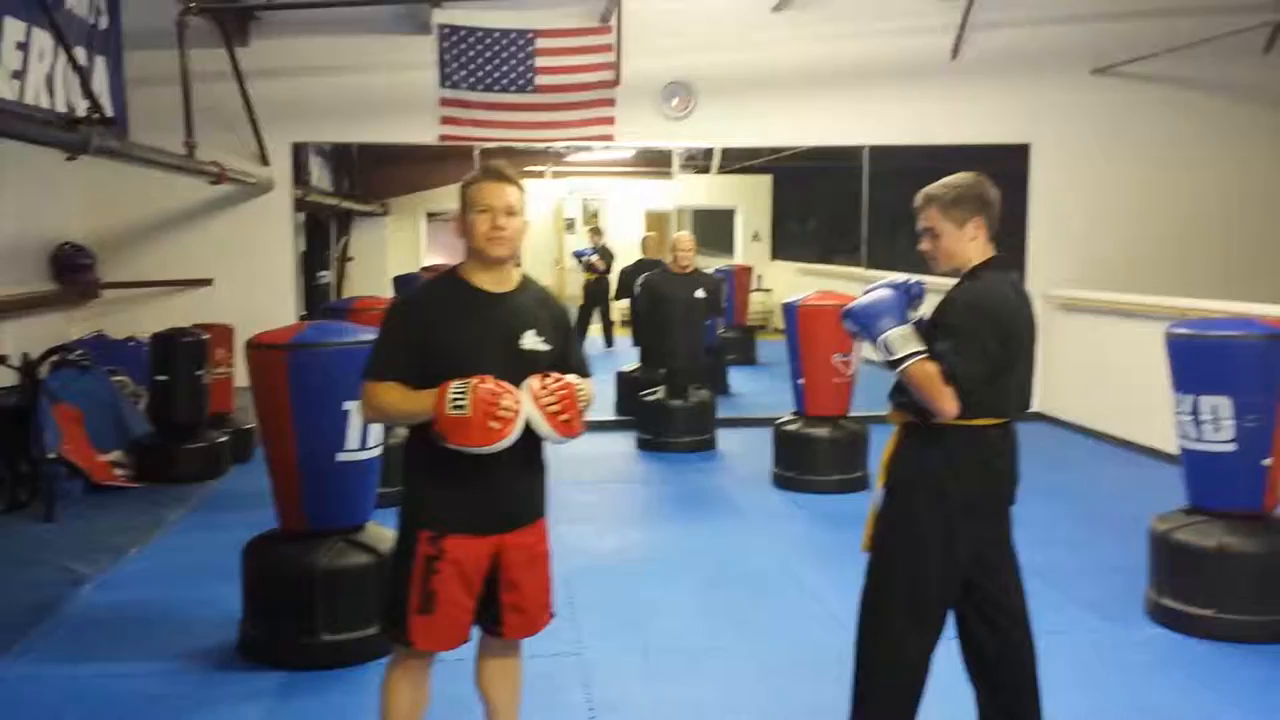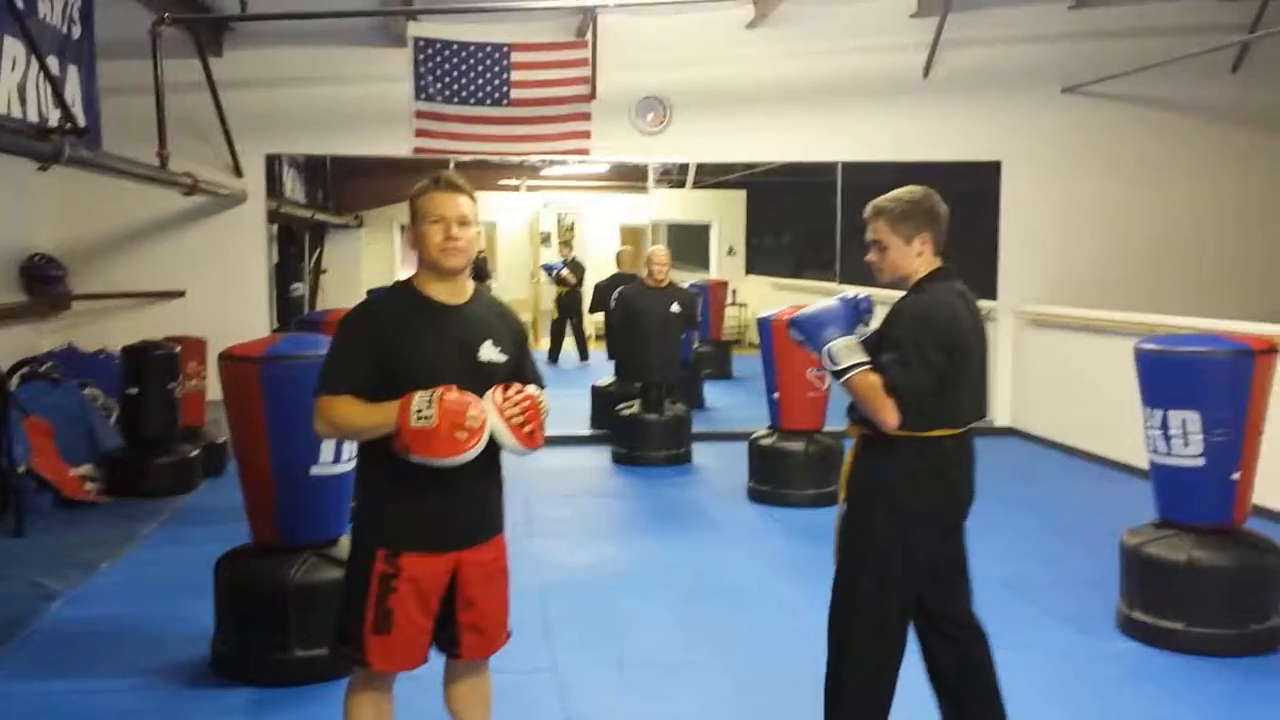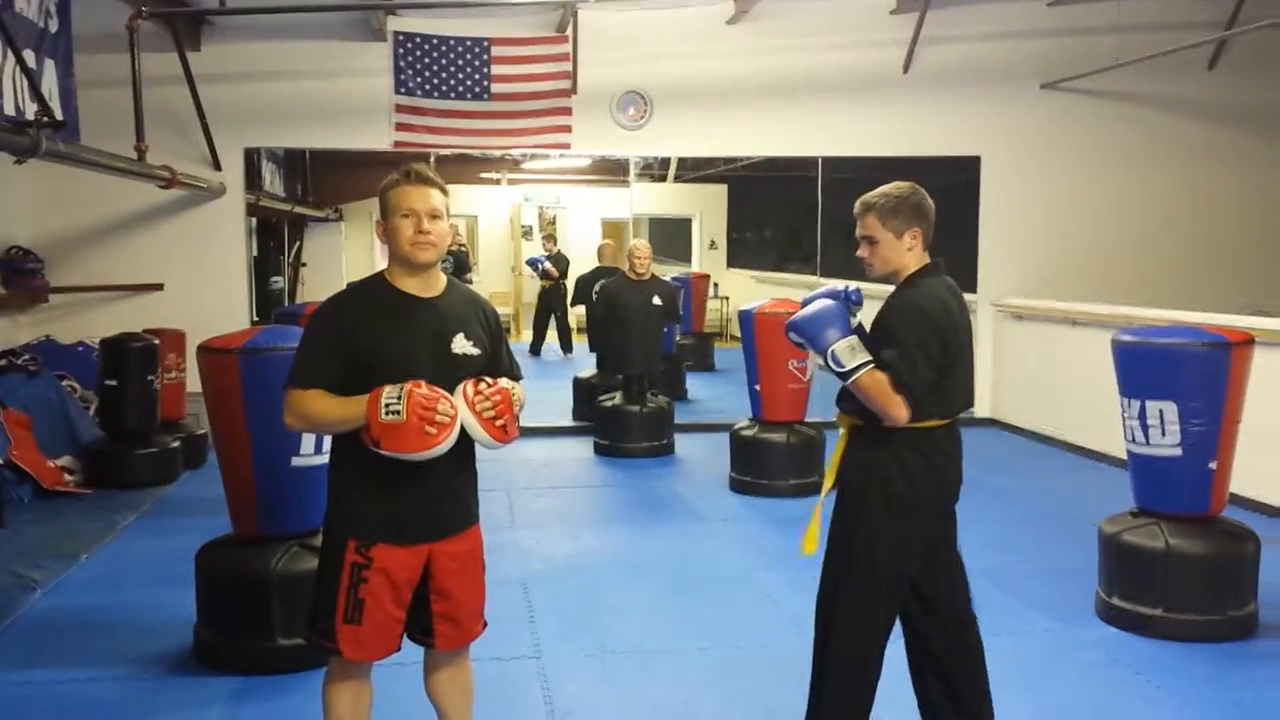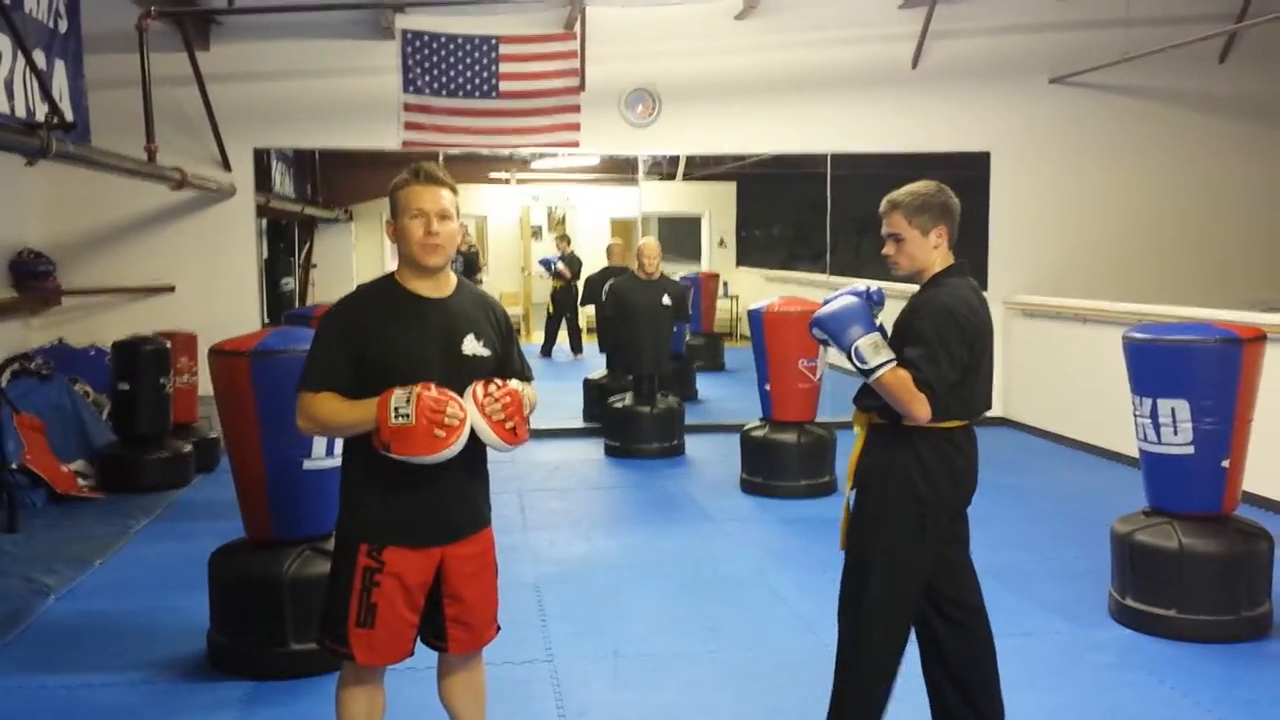
dt=0.4s
person 1, frame 1
left shoulder: (546, 307)
right shoulder: (421, 305)
left elbow: (578, 385)
right elbow: (375, 401)
left wrist: (573, 398)
right wrist: (442, 401)
left hip: (520, 508)
right hip: (442, 514)
left knee: (506, 635)
right knee: (416, 645)
person 1, frame 2
left shoulder: (500, 318)
right shoulder: (375, 317)
left elbow: (531, 398)
right elbow: (328, 417)
left wrist: (529, 412)
right wrist: (404, 412)
left hip: (480, 525)
right hip: (397, 531)
left knee: (472, 654)
right knee: (377, 666)
person 1, frame 3
left shoulder: (476, 310)
right shoulder: (345, 312)
left elbow: (509, 389)
right elbow: (298, 409)
left wrist: (508, 402)
right wrist: (374, 406)
left hip: (455, 516)
right hip: (370, 522)
left knee: (452, 644)
right knee: (353, 654)
person 1, frame 4
left shoulder: (486, 311)
right shoulder: (356, 313)
left elbow: (522, 392)
right elbow: (310, 413)
left wrist: (517, 404)
right wrist: (383, 410)
left hip: (467, 520)
right hip: (382, 526)
left knee: (465, 646)
right knee: (366, 659)
person 2, frame 1
left shoulder: (977, 300)
right shoulder: (1003, 288)
left elbow: (945, 399)
left wrist: (893, 335)
right wrist: (907, 320)
left hip: (946, 468)
right hip: (980, 463)
left knee: (898, 610)
right knee: (992, 605)
person 2, frame 2
left shoulder: (922, 313)
right shoulder: (955, 300)
left elbow: (888, 411)
left wrist: (839, 346)
right wrist: (862, 337)
left hip: (903, 481)
right hip: (939, 472)
left knee: (867, 620)
right knee: (946, 611)
person 2, frame 3
left shoulder: (916, 306)
right shoulder: (936, 293)
left elbow: (895, 406)
left wrist: (838, 346)
right wrist: (848, 328)
left hip: (894, 472)
right hip: (924, 466)
left knee: (853, 608)
right knee: (936, 602)
person 2, frame 4
left shoulder: (942, 307)
right shoulder: (956, 295)
left elbow: (917, 404)
left wrist: (862, 342)
right wrist: (867, 328)
left hip: (912, 470)
right hip: (935, 464)
left knee: (874, 607)
right knee: (947, 602)
